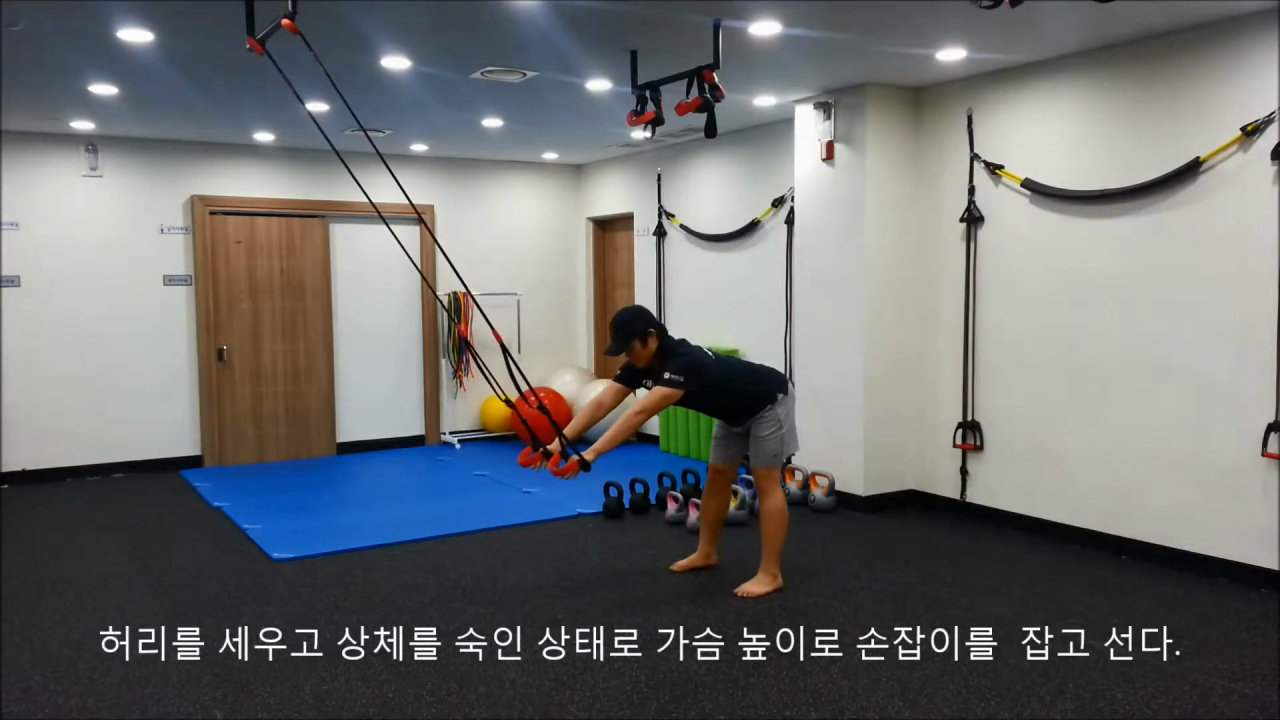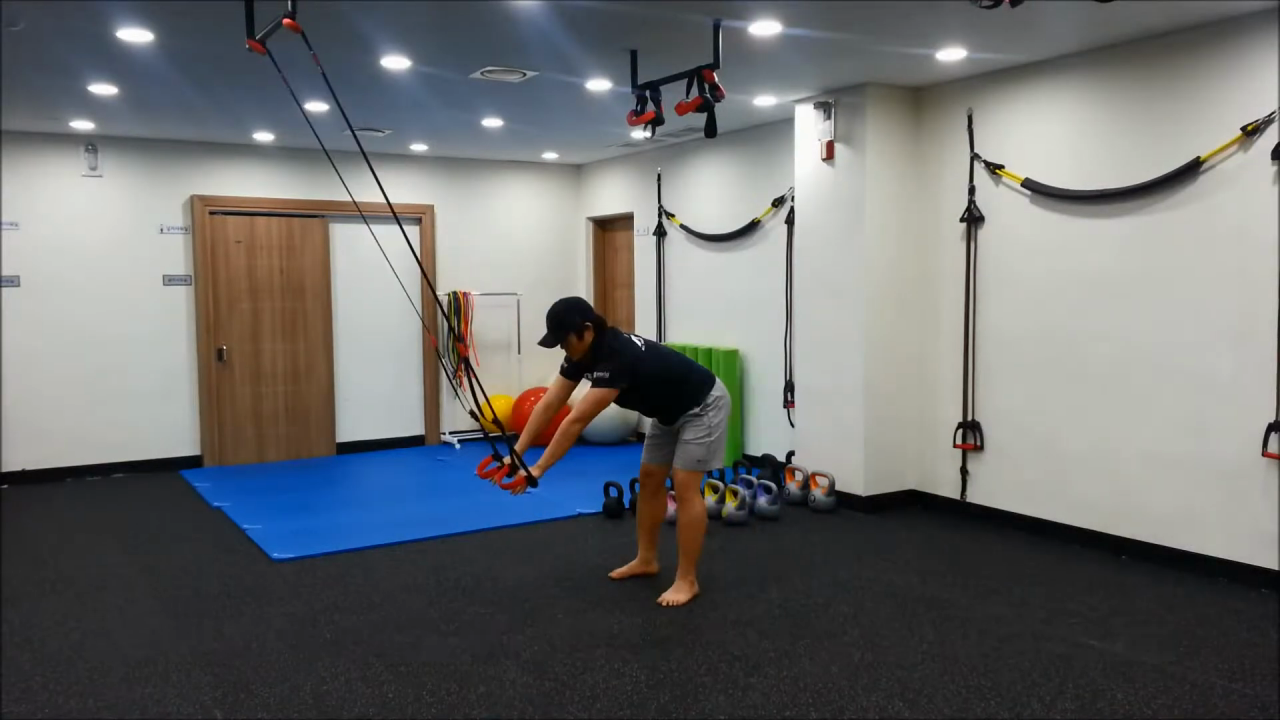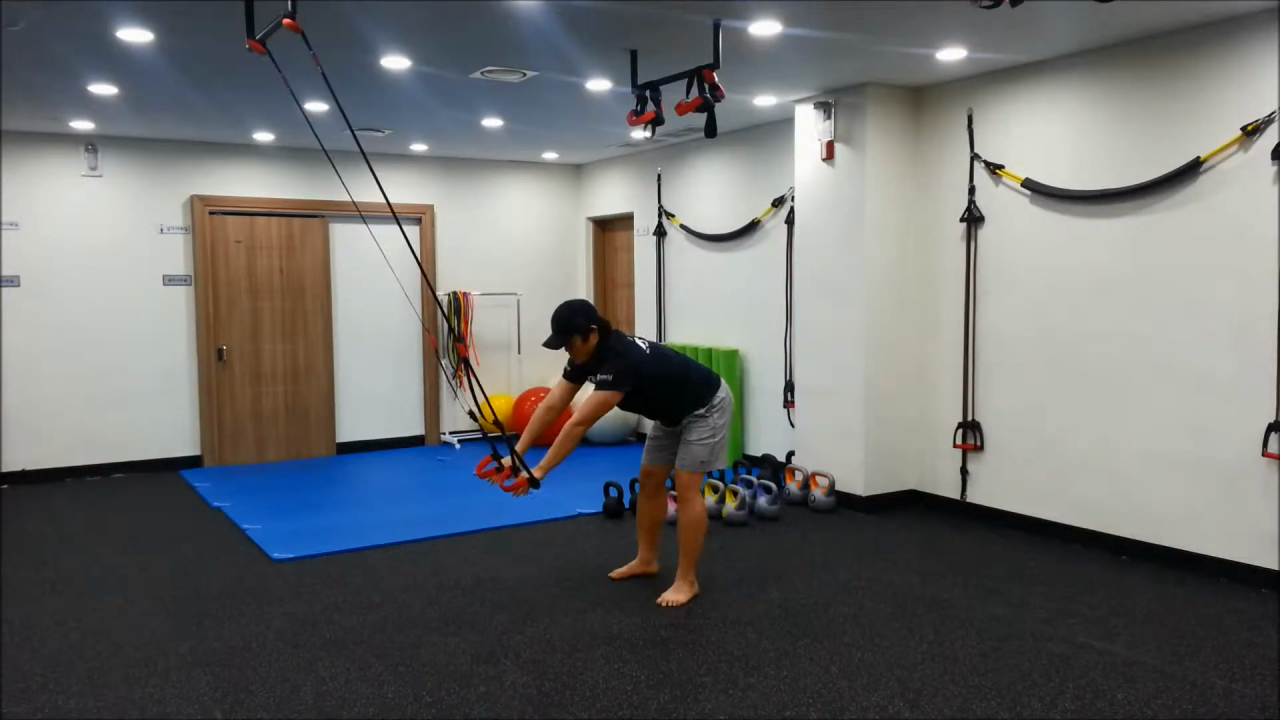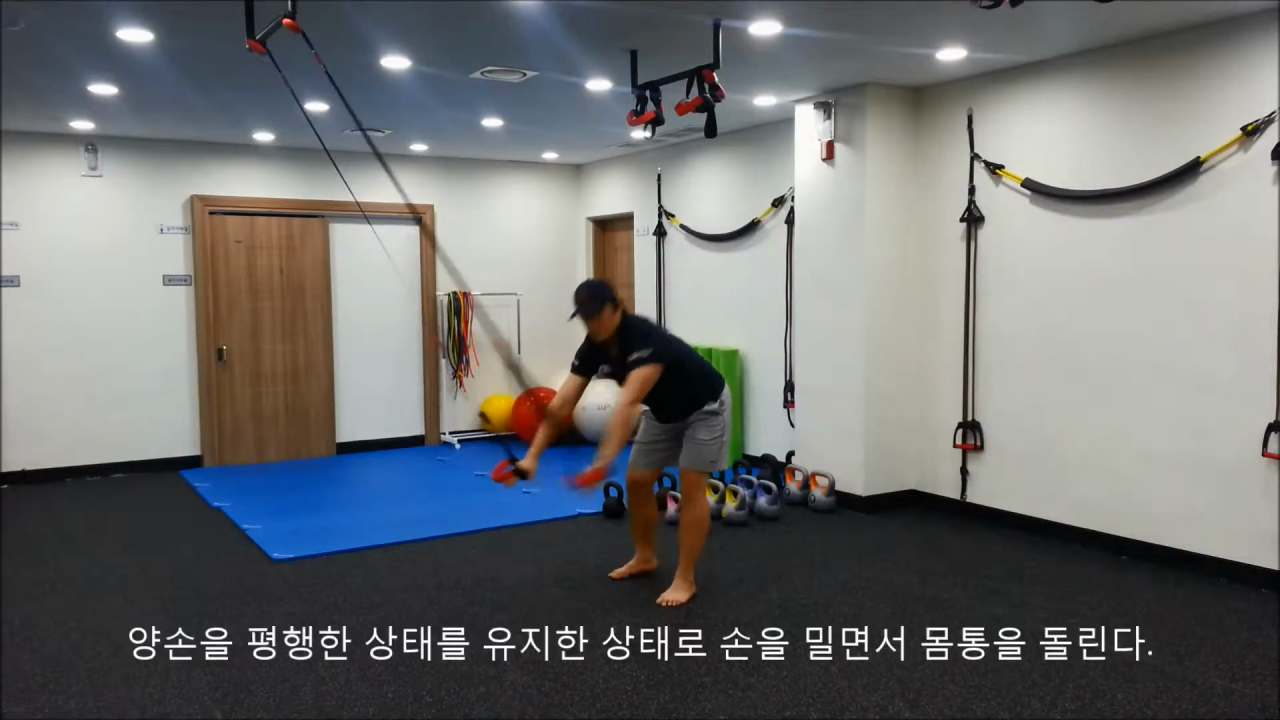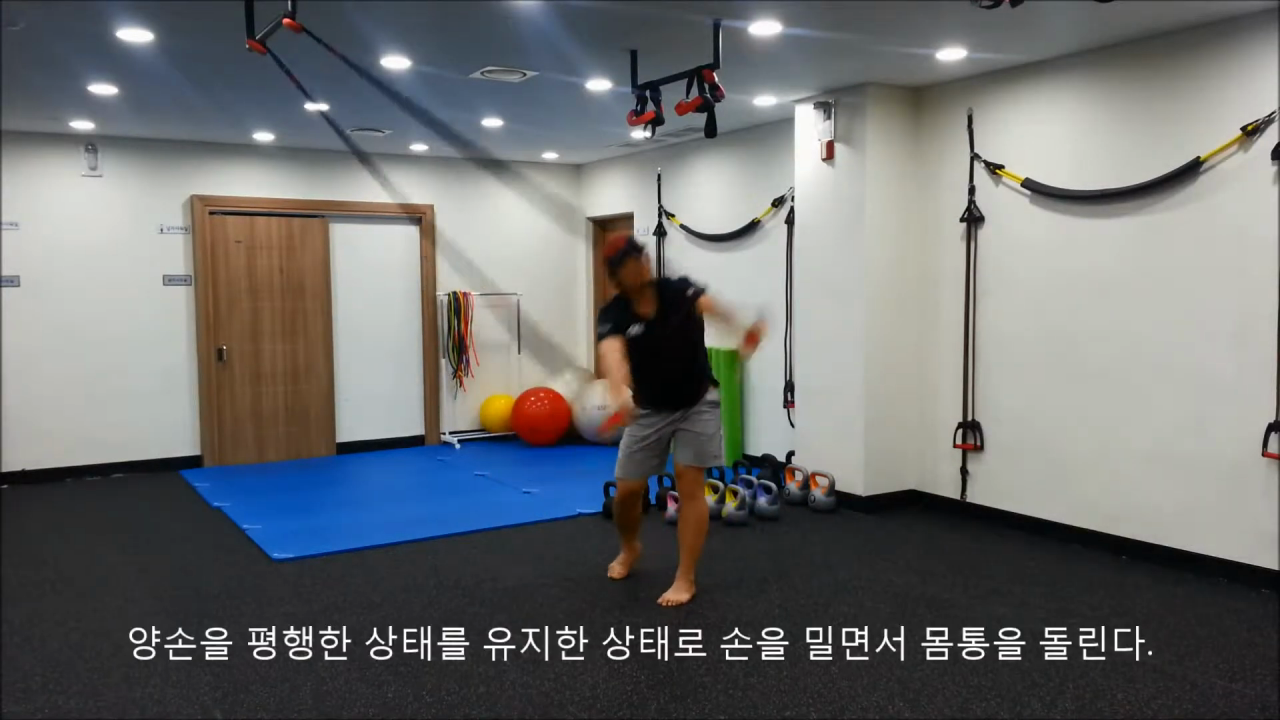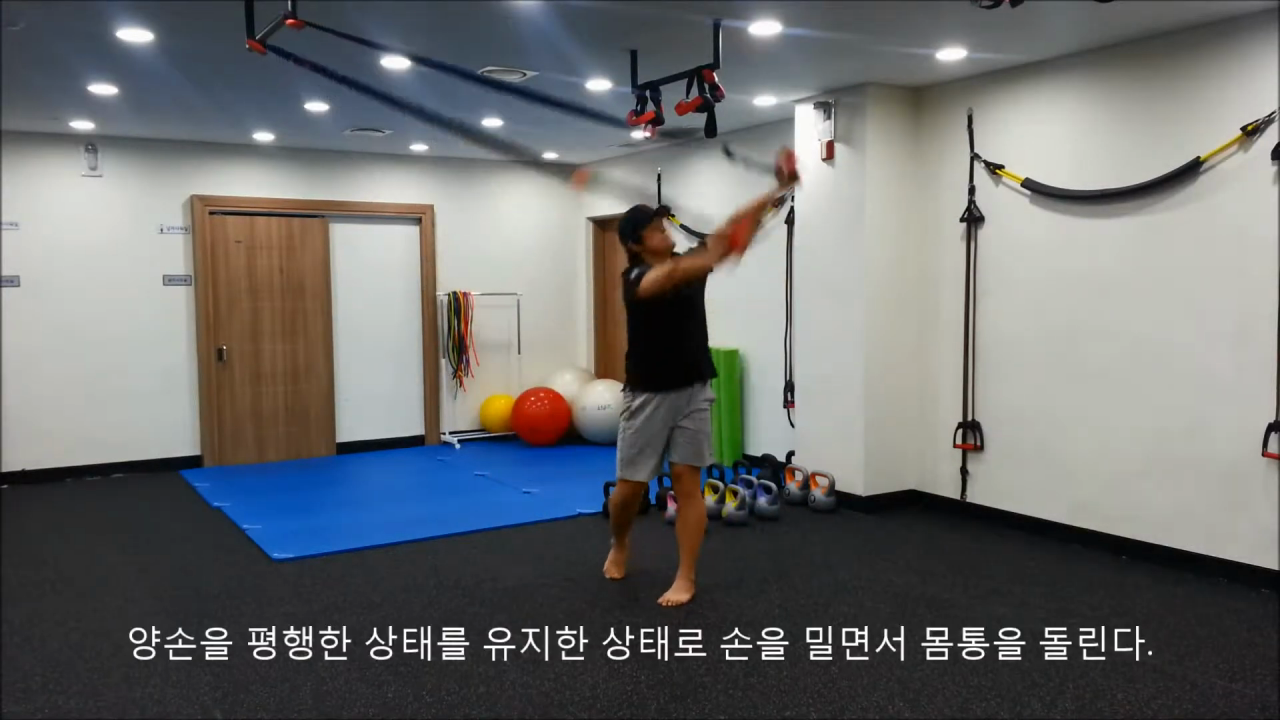
dt=0.2s
person 1, frame 1
left shoulder: (684, 362)
right shoulder: (641, 365)
left elbow: (640, 413)
right elbow: (601, 404)
left wrist: (592, 454)
right wrist: (559, 442)
left hip: (769, 402)
right hip: (734, 411)
left knee: (765, 481)
right knee: (717, 476)
left ankle: (770, 573)
right ankle: (706, 552)
person 1, frame 2
left shoulder: (617, 357)
right shoulder: (581, 355)
left elbow: (577, 420)
right elbow: (549, 404)
left wrist: (538, 469)
right wrist: (516, 453)
left hip: (703, 405)
right hip: (669, 411)
left knee: (685, 486)
right knee: (649, 479)
left ankle: (687, 579)
right ankle: (646, 560)
person 1, frame 3
left shoulder: (621, 359)
right shoulder: (585, 359)
left elbow: (579, 423)
right elbow: (551, 406)
left wrist: (540, 471)
right wrist: (516, 453)
left hip: (706, 406)
right hip: (669, 412)
left knee: (686, 487)
right knee: (649, 479)
left ankle: (686, 580)
right ankle: (646, 559)
person 1, frame 4
left shoulder: (646, 339)
right shoulder: (592, 350)
left elbow: (627, 403)
right elbow: (564, 402)
left wrist: (604, 460)
right wrist: (533, 455)
left hip: (704, 405)
right hip: (662, 413)
left knee: (691, 487)
right knee: (638, 483)
left ankle: (684, 580)
right ankle: (644, 557)
person 1, frame 5
left shoulder: (679, 291)
right shoulder: (614, 314)
left elbow: (712, 307)
right elbow: (613, 358)
left wrist: (744, 329)
right wrist: (621, 399)
left hip: (697, 402)
right hip: (649, 409)
left knee: (690, 485)
right knee: (627, 489)
left ankle: (685, 579)
right ankle: (629, 547)
person 1, frame 6
left shoulder: (689, 259)
right shoulder: (636, 277)
left elbow: (733, 231)
right elbow: (671, 274)
left wrist: (775, 193)
right wrist: (709, 257)
left hip: (693, 391)
right hip: (648, 395)
left knee: (686, 480)
right knee: (630, 485)
left ankle: (686, 578)
right ankle: (619, 545)
